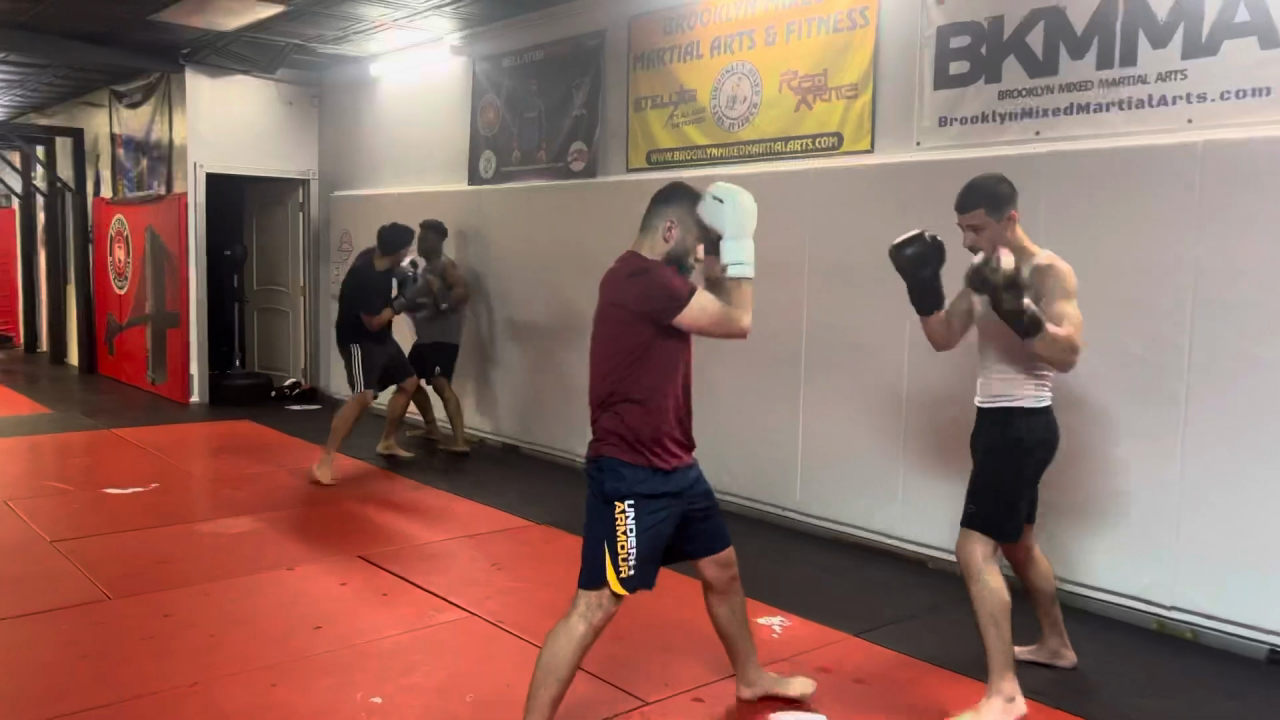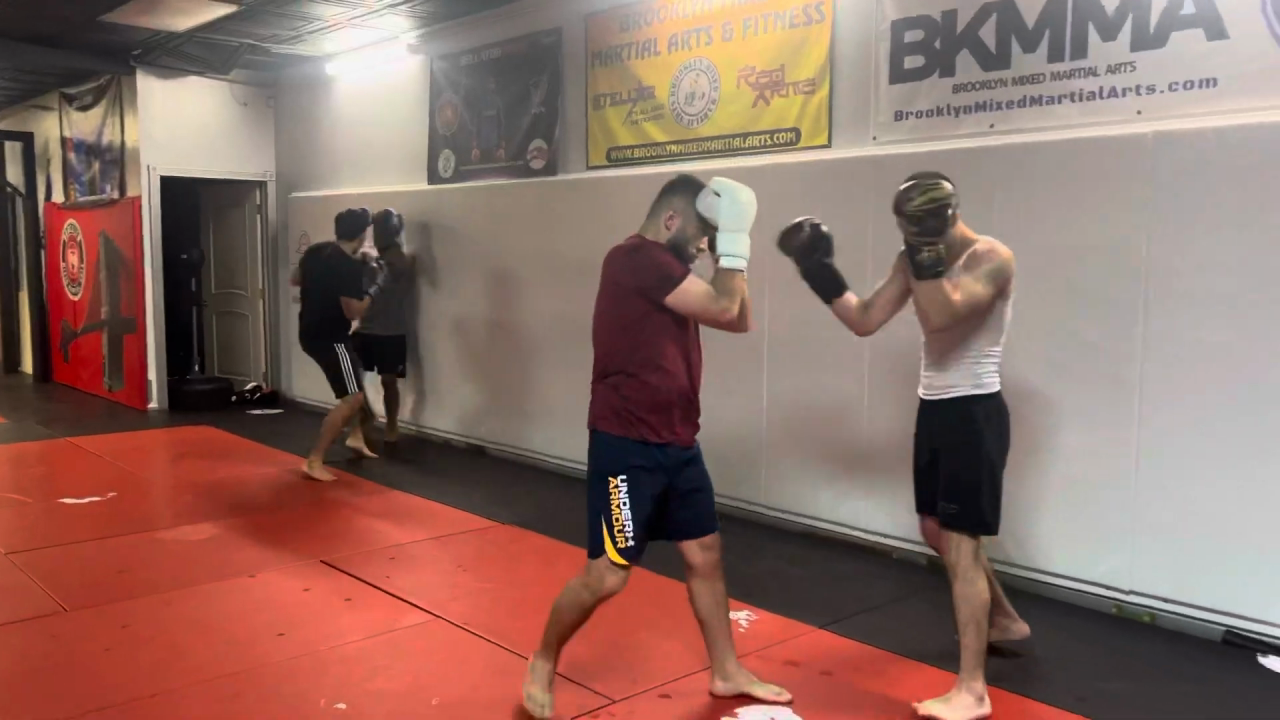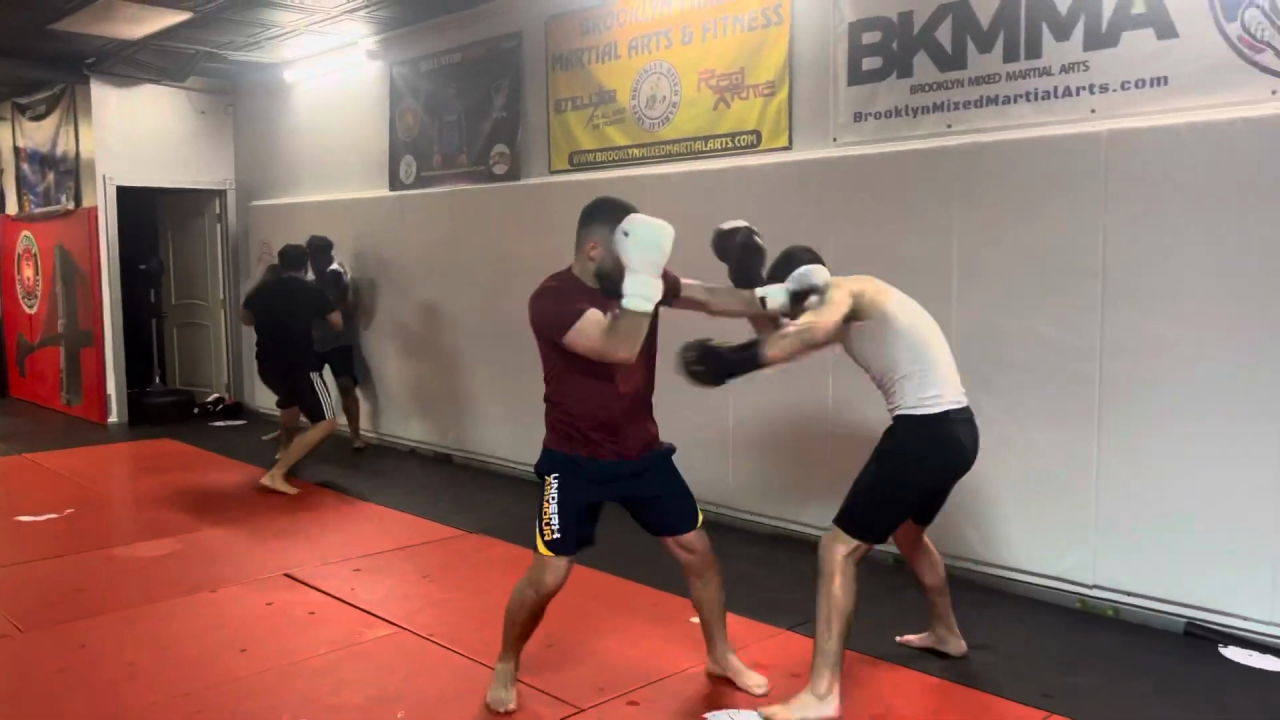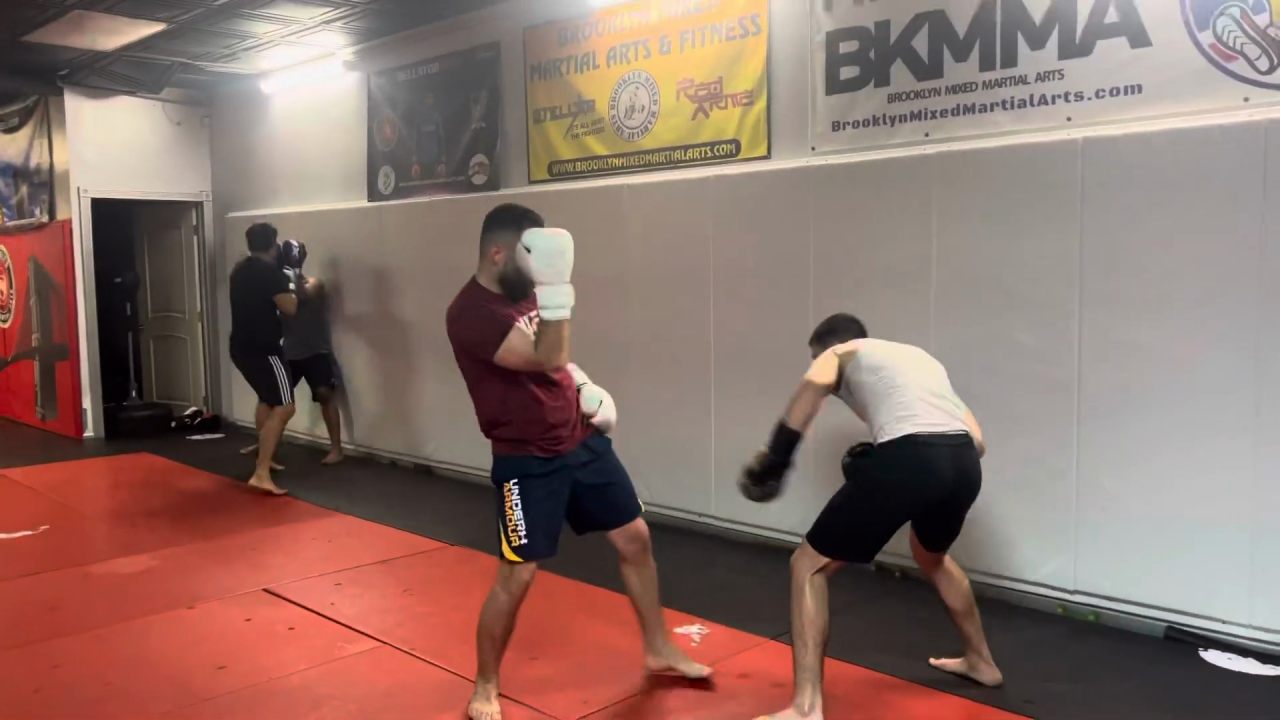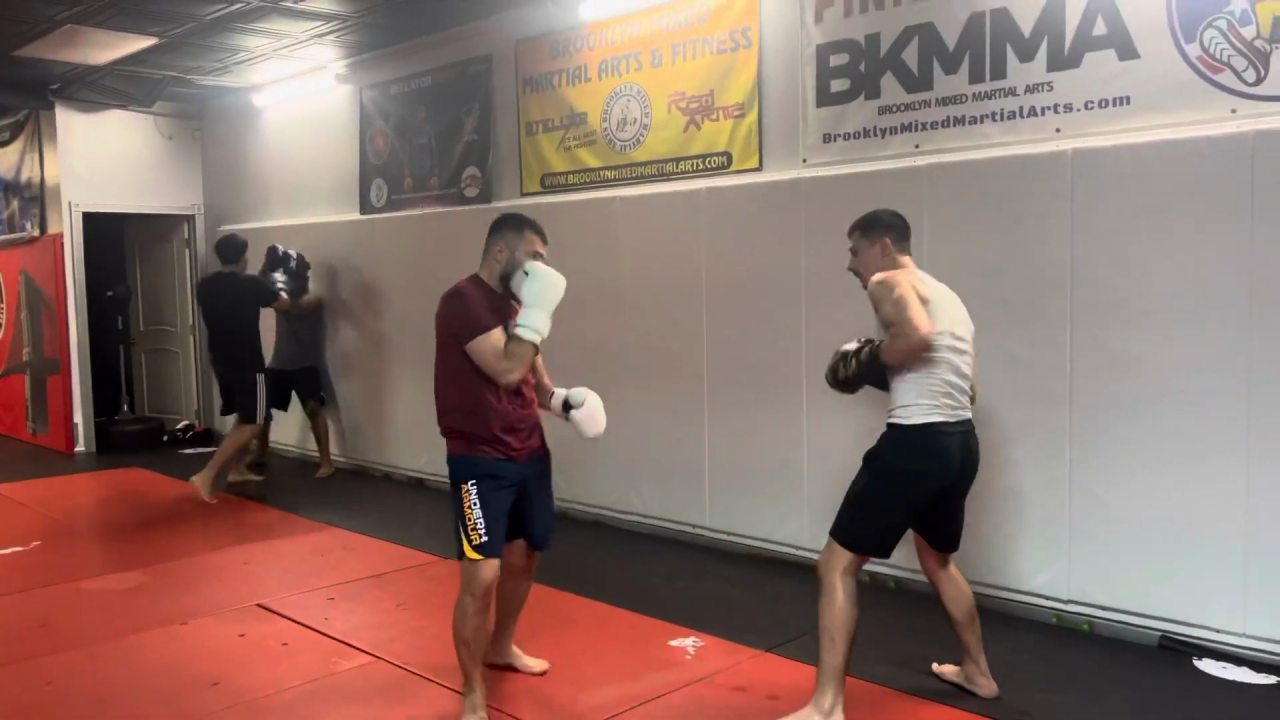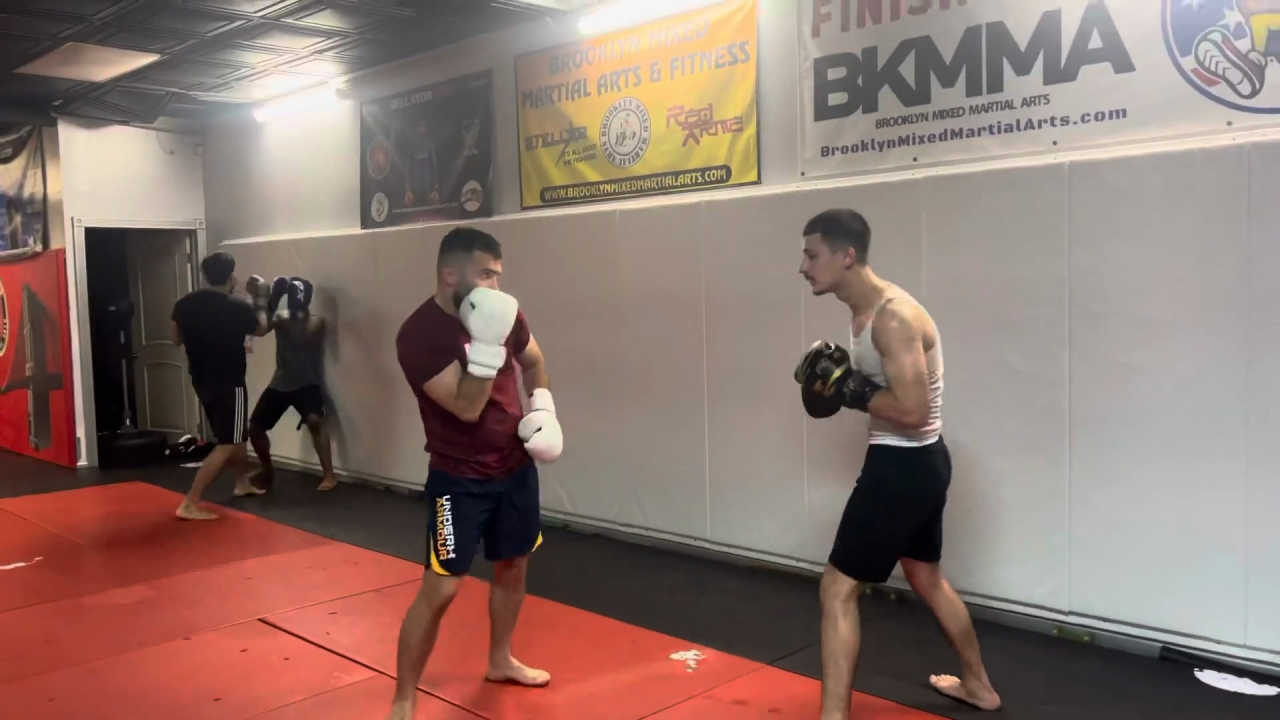
dt=0.3s
person 1, frame 1
left shoulder: (657, 278)
right shoulder: (641, 280)
left elbow: (718, 311)
right elbow: (736, 323)
left wrist: (725, 255)
right wrist: (738, 242)
left hip: (674, 466)
right hip: (630, 472)
left knee: (723, 569)
right knee: (594, 607)
person 1, frame 2
left shoulder: (666, 266)
right shoulder: (636, 260)
left elbow: (741, 321)
right elbow: (721, 309)
left wrist: (729, 246)
right wrist: (733, 237)
left hip: (676, 444)
right hip: (626, 447)
left knee: (705, 558)
right knee: (606, 576)
left ankle: (728, 673)
right ankle: (542, 665)
person 1, frame 3
left shoulder: (636, 279)
right shoulder: (551, 300)
left elbow: (713, 300)
right elbow: (621, 350)
left wrist: (774, 300)
right wrist: (642, 277)
left hip: (639, 450)
right hip: (576, 460)
left knee: (696, 551)
right knee: (547, 577)
left ankle: (721, 656)
right ankle: (506, 665)
person 1, frame 4
left shoulder: (524, 290)
right shoulder: (471, 314)
right elbow: (548, 359)
left wrist: (582, 386)
right wrist: (553, 286)
left hip: (583, 444)
right hip: (526, 461)
left knee: (635, 542)
right knee: (517, 576)
left ankle: (661, 650)
person 1, frame 5
left shoulder: (516, 303)
right shoulder: (464, 302)
right elbow: (507, 371)
left wrist: (568, 400)
right wrist: (536, 311)
left hip: (530, 453)
right hip: (481, 461)
left knee: (523, 557)
right knee: (482, 578)
left ankle: (501, 646)
person 1, frame 6
left shoulder: (502, 312)
right shoulder: (418, 335)
left elbow: (533, 362)
right elbow: (467, 408)
left wrist: (542, 408)
right wrist: (486, 342)
left hip: (516, 466)
right hip: (460, 478)
left knee: (511, 568)
right knee: (439, 591)
left ankle: (501, 660)
person 2, frame 1
left shoulder: (1050, 273)
right shoulder: (981, 269)
left elbow: (1065, 355)
right elbow: (943, 337)
left wrist: (1015, 304)
right wrist: (920, 282)
left hip: (1022, 426)
right hip: (994, 422)
left knee: (975, 551)
right knee: (1018, 541)
right ankle: (1055, 644)
person 2, frame 2
left shoulder: (992, 258)
right shoulder: (916, 258)
left elbow: (939, 316)
right elbow: (864, 321)
left wrist: (930, 251)
right wrist: (817, 270)
left hip: (974, 414)
right hip: (934, 412)
left knee: (960, 548)
right knee: (941, 534)
right ankle: (1005, 621)
person 2, frame 3
left shoulder: (847, 289)
right shoulder: (848, 301)
left elbow: (813, 334)
right elbow: (790, 336)
left wrist: (733, 360)
left hip: (929, 434)
right hip: (954, 431)
left knee: (838, 548)
right knee: (908, 532)
right ankle: (946, 633)
person 2, frame 4
left shoulder: (839, 355)
right shoulder: (921, 359)
left elbow: (814, 384)
right elbow: (976, 441)
left wrist: (774, 458)
left hip: (905, 462)
right hip: (963, 464)
left knee: (809, 567)
right knee: (932, 556)
right ankle: (981, 664)
person 2, frame 5
left shoulder: (889, 284)
right shoulder: (948, 299)
left elbow: (916, 335)
left wrist: (869, 363)
left hip: (914, 445)
right hip: (960, 443)
left knee: (837, 563)
right knee: (938, 559)
right ankle: (977, 671)
person 2, frame 6
left shoulder: (895, 316)
right shoulder: (867, 309)
left elbow: (911, 411)
left wrist: (848, 390)
right wrist: (840, 381)
left hip: (903, 467)
right hip: (920, 464)
left knee: (838, 590)
right knee: (926, 577)
person 3, frame 1
left shoulder: (377, 255)
right shoulder: (364, 279)
right elbow: (374, 323)
left wrist: (403, 279)
right wrist: (403, 298)
left hip: (382, 337)
right hip: (358, 341)
left knee: (409, 383)
right knee: (364, 397)
left ankle: (387, 442)
right ankle: (325, 460)
person 3, frame 2
left shoulder: (316, 251)
right shoulder: (350, 267)
left elbow: (296, 279)
right elbow: (354, 312)
right wrist: (375, 288)
left hip: (311, 333)
right hip: (329, 338)
left knee: (353, 380)
right knee: (353, 398)
left ankle: (356, 438)
right ankle: (315, 461)
person 3, frame 3
left shoulder: (262, 290)
right shoulder: (312, 292)
left elbow: (246, 319)
right elbow: (338, 324)
right wrist: (327, 303)
left hip: (267, 367)
right hip: (300, 367)
left knee: (292, 399)
right knee: (326, 423)
left ankle: (287, 449)
right ankle: (276, 475)
person 3, frame 4
left shoulder: (241, 268)
right shoulder: (271, 270)
right elbow: (289, 308)
right wrist: (291, 285)
left hip: (241, 348)
right hip: (263, 350)
left knee: (268, 399)
right knee: (283, 408)
left ankle: (264, 459)
right ankle: (262, 474)
person 3, frame 5
left shoulder: (205, 286)
right shoulder: (252, 284)
right elbow: (285, 304)
right wrist: (277, 285)
left hip: (221, 362)
right hip: (247, 364)
left knee: (245, 417)
right knee: (250, 426)
left ankle: (237, 469)
right ankle: (206, 476)
person 3, frame 6
left shoulder: (185, 304)
right shoulder: (237, 308)
left elbow: (177, 339)
right elbow: (261, 328)
right wrist: (259, 298)
left hip: (202, 381)
right hip: (227, 384)
left knee: (237, 433)
right knee: (228, 444)
left ankle: (242, 483)
right ankle: (189, 504)
person 4, frame 1
left shoulder: (445, 265)
right shoulder: (425, 268)
left elbow: (463, 292)
right elbow: (417, 301)
left wrist: (441, 307)
left hip: (443, 337)
right hip: (426, 335)
left knee: (440, 384)
left ankle: (459, 441)
right ankle: (432, 428)
person 4, frame 2
left shoulder: (404, 257)
left elbow: (401, 269)
left wrist: (393, 240)
left hip: (393, 330)
right hip: (367, 328)
left knee: (388, 380)
left ankle: (391, 428)
right ankle: (366, 416)
person 4, frame 3
left shoulder: (341, 280)
left elbow: (348, 311)
left wrist: (341, 291)
left hip: (339, 343)
right hip: (312, 343)
left knee: (346, 385)
left ankle: (356, 435)
person 4, frame 4
left shoulder: (314, 285)
left elbow: (302, 295)
left wrist: (292, 270)
left hip: (316, 351)
right hip: (289, 353)
left knee: (325, 393)
left ankle: (336, 448)
person 4, frame 5
left shoulder: (313, 300)
left elbow: (294, 307)
left wrist: (290, 280)
left hip: (306, 364)
right hip: (279, 364)
left knee: (313, 408)
left ankle: (326, 462)
right ankle: (261, 454)
person 4, frame 6
left shoulder: (315, 321)
right shoulder: (280, 319)
left elbow: (301, 336)
left wrist: (299, 309)
right wrist: (272, 301)
left hip: (307, 384)
right hip: (280, 383)
left knee: (315, 421)
right knee: (255, 427)
left ankle: (329, 476)
right ankle: (266, 470)
